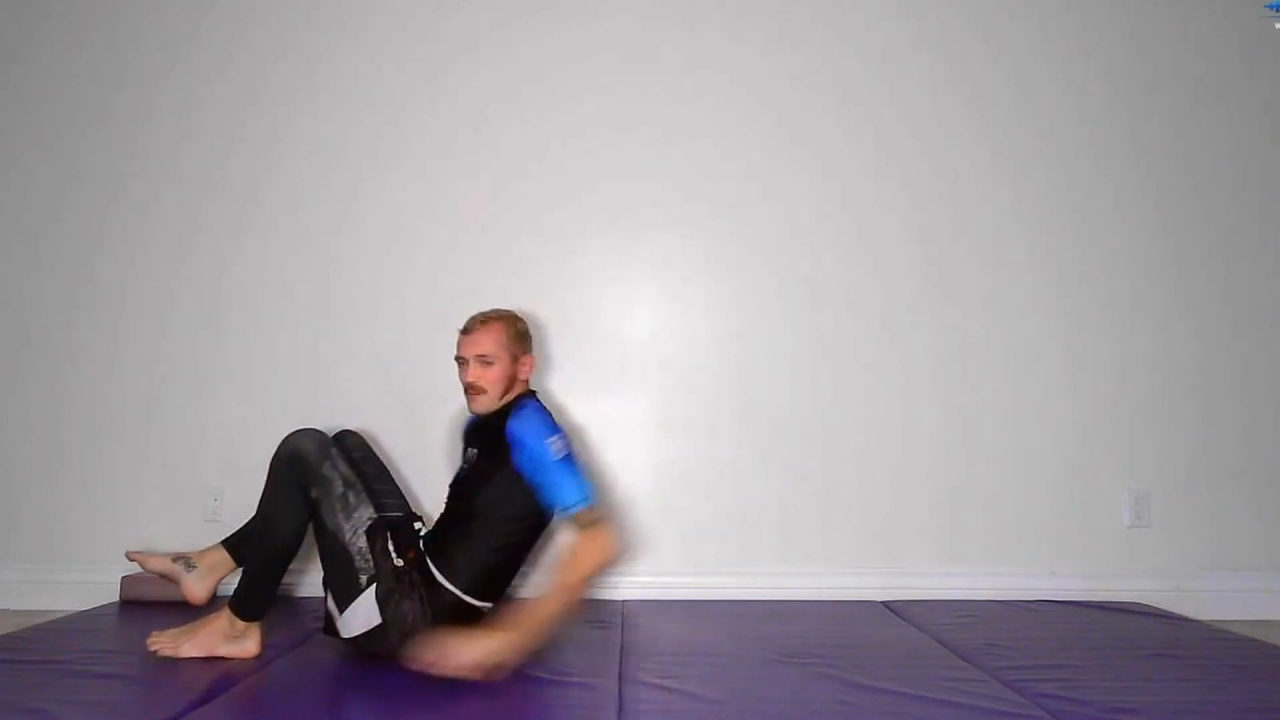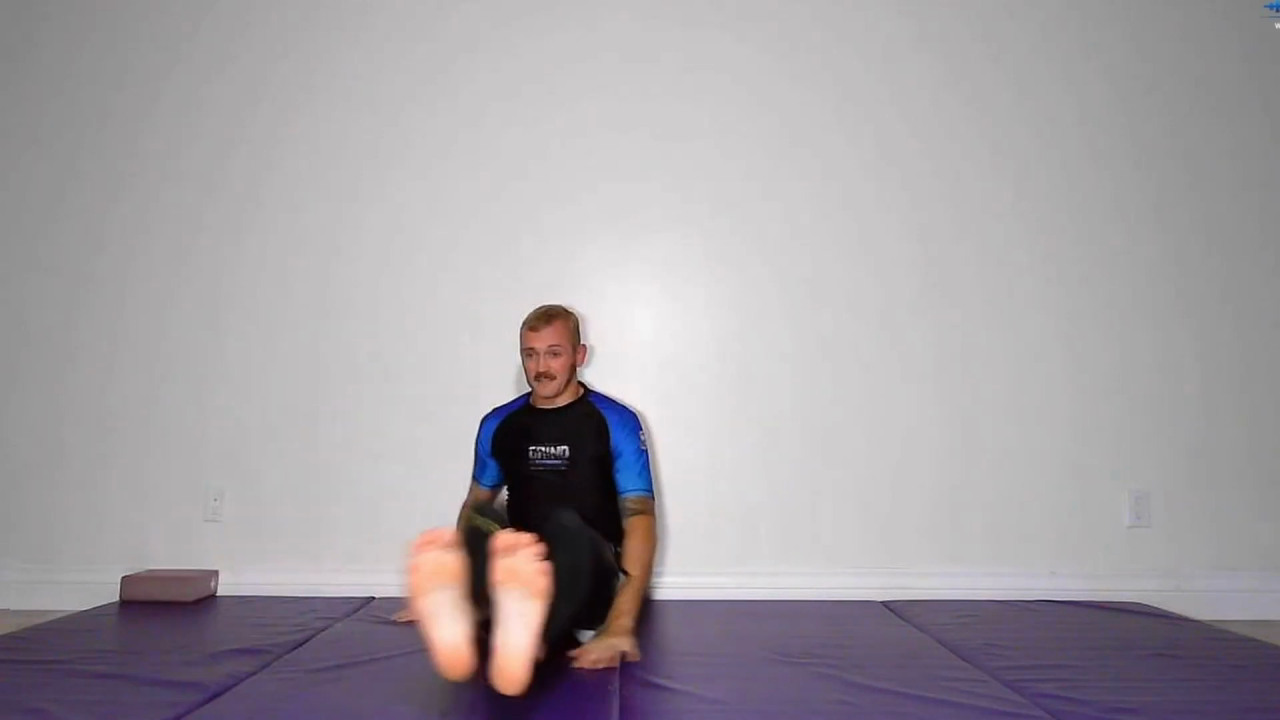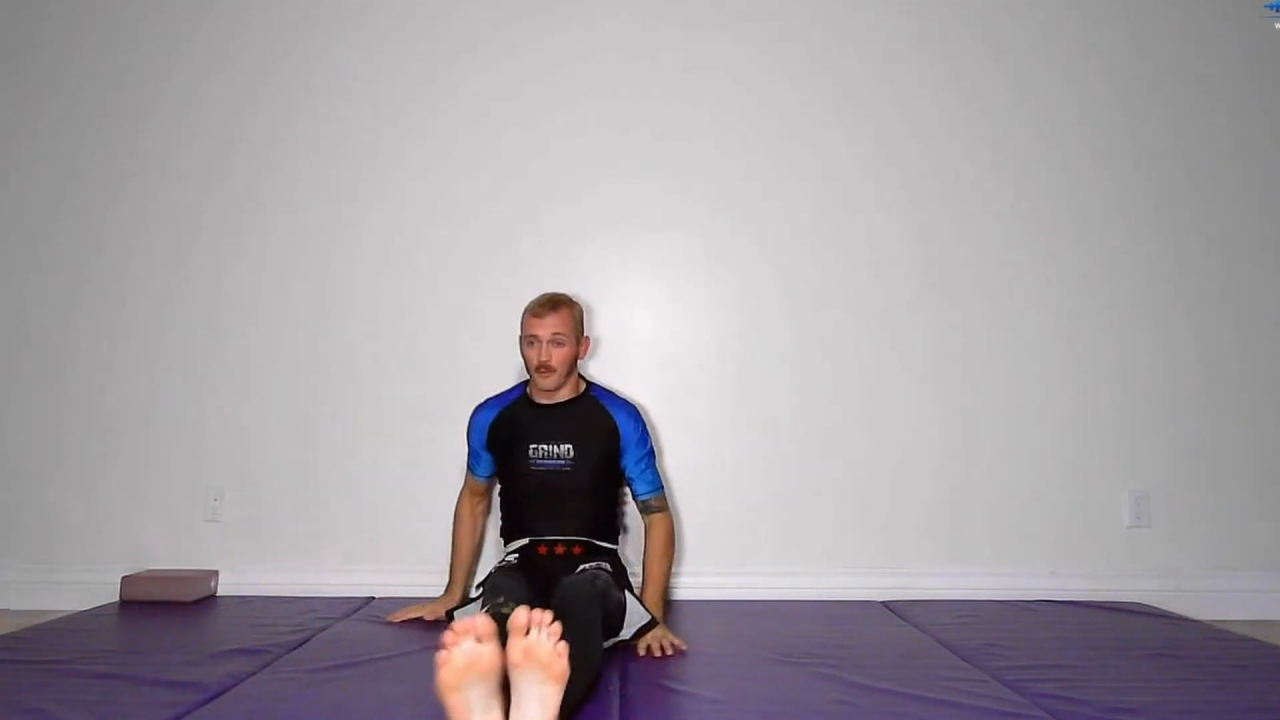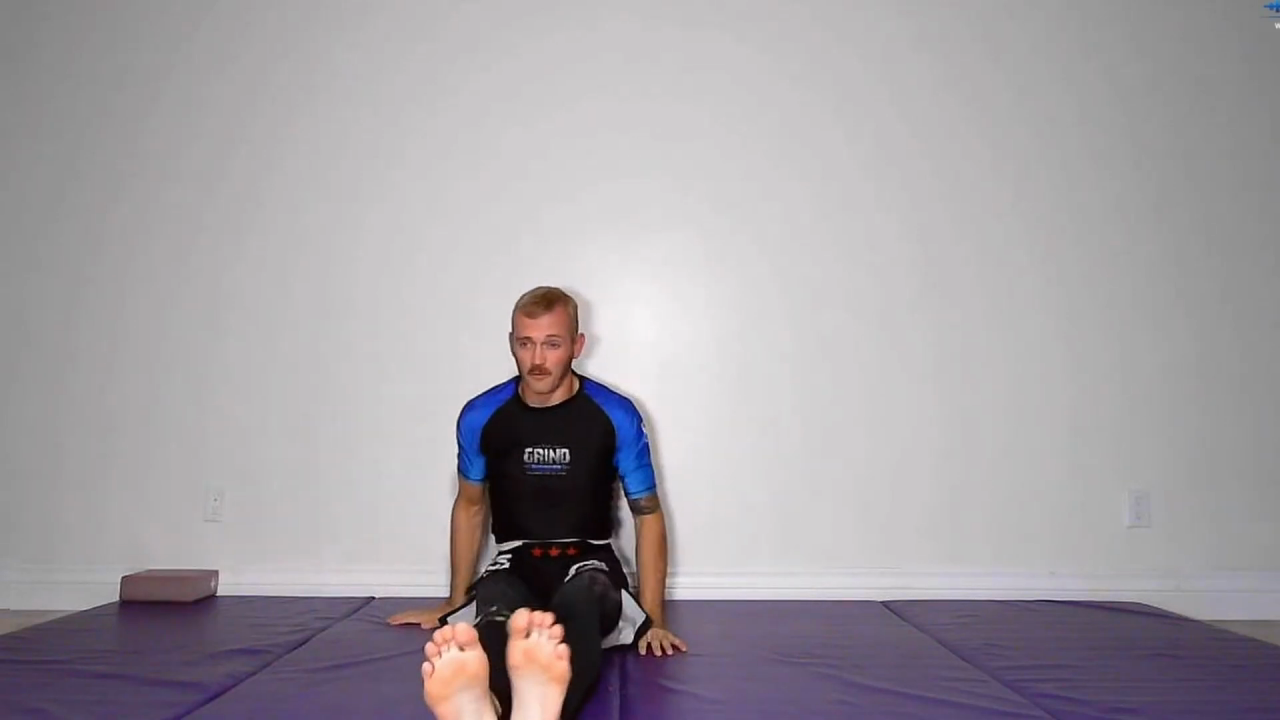
dt=0.3s
person 1, frame 1
left shoulder: (527, 429)
right shoulder: (483, 422)
left elbow: (599, 540)
left wrist: (507, 634)
left hip: (419, 614)
left knee: (302, 450)
right knee: (344, 445)
left ankle: (238, 626)
right ankle: (216, 563)
person 1, frame 2
left shoulder: (614, 422)
right shoulder: (499, 425)
left elbow: (639, 523)
right elbow: (476, 505)
left wrist: (620, 626)
left hip: (591, 583)
right hip: (527, 570)
left knee: (565, 528)
right knee: (482, 524)
left ankle: (522, 638)
right ankle: (459, 618)
person 1, frame 3
left shoulder: (619, 418)
right shoulder: (491, 417)
left elbow: (657, 515)
right elbow: (474, 500)
left wrist: (653, 617)
right wrist: (453, 595)
left hip: (592, 567)
right hip: (521, 565)
left knee: (579, 597)
right knee: (502, 608)
person 1, frame 4
left shoulder: (615, 415)
right shoulder: (480, 416)
left elbow: (648, 515)
right elbow: (470, 506)
left wrist: (653, 618)
right wrist: (456, 602)
left hip: (587, 565)
right hip: (515, 566)
left knee: (577, 601)
right knee: (497, 612)
